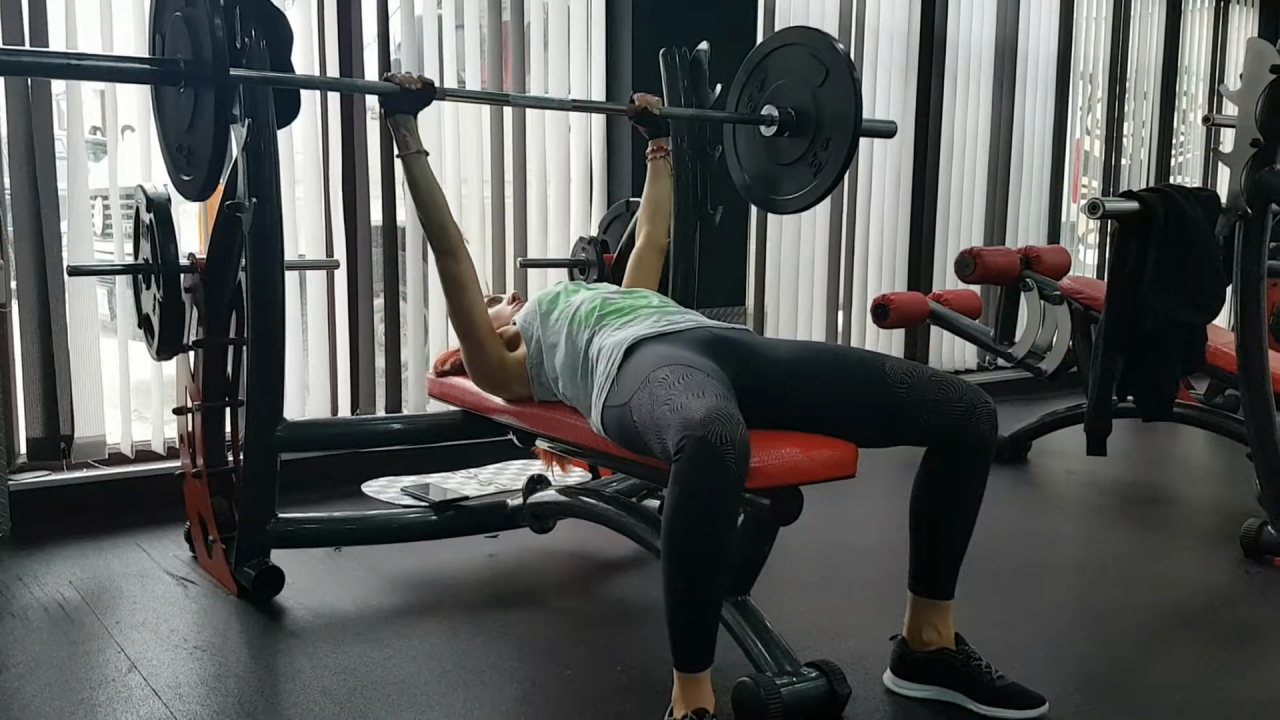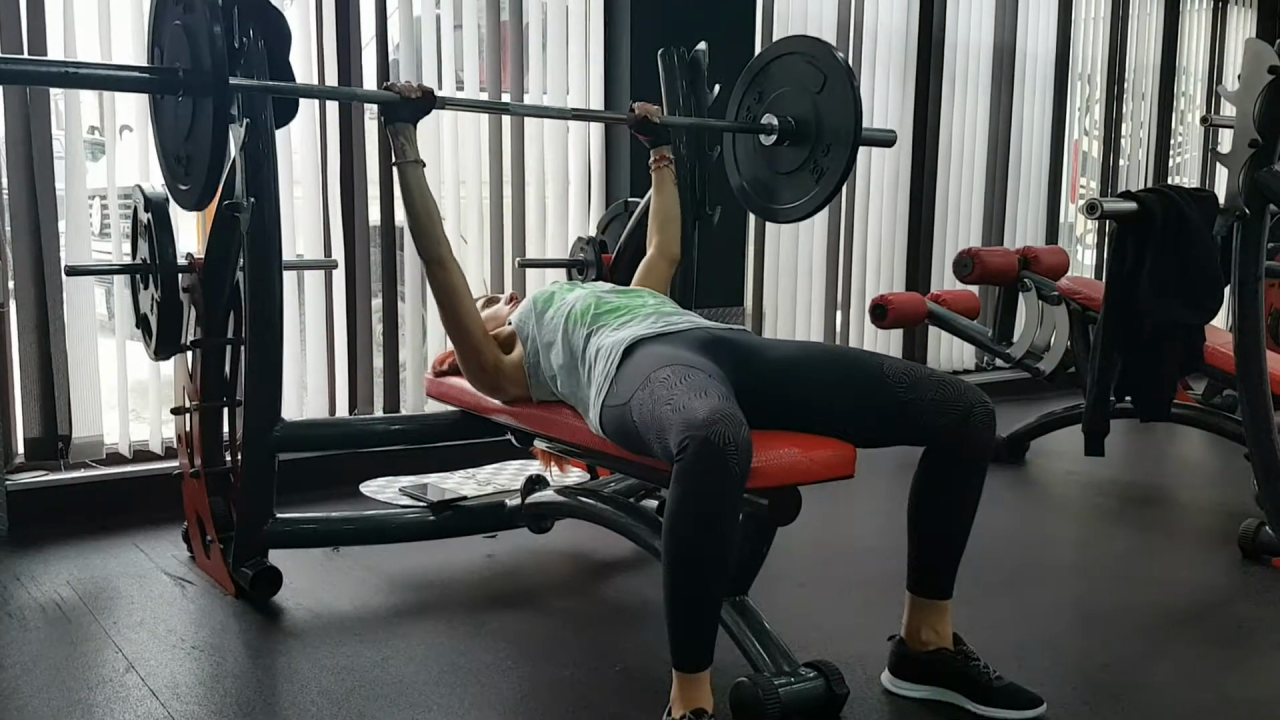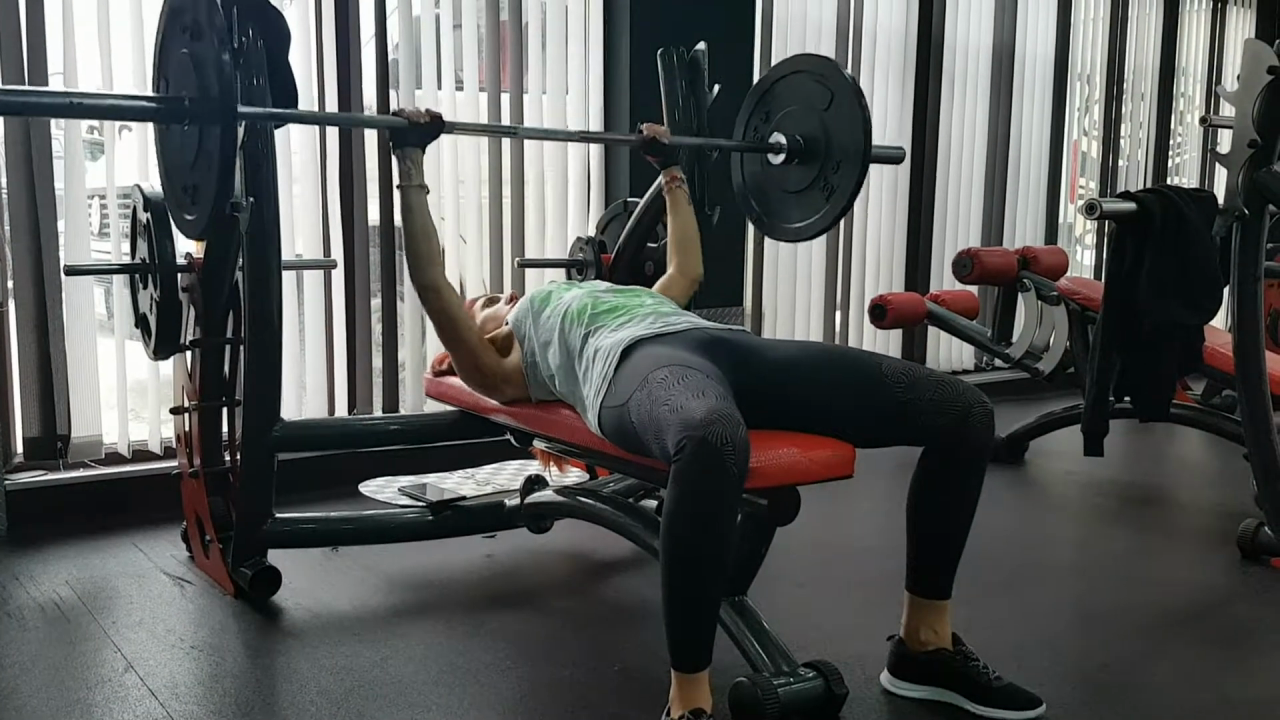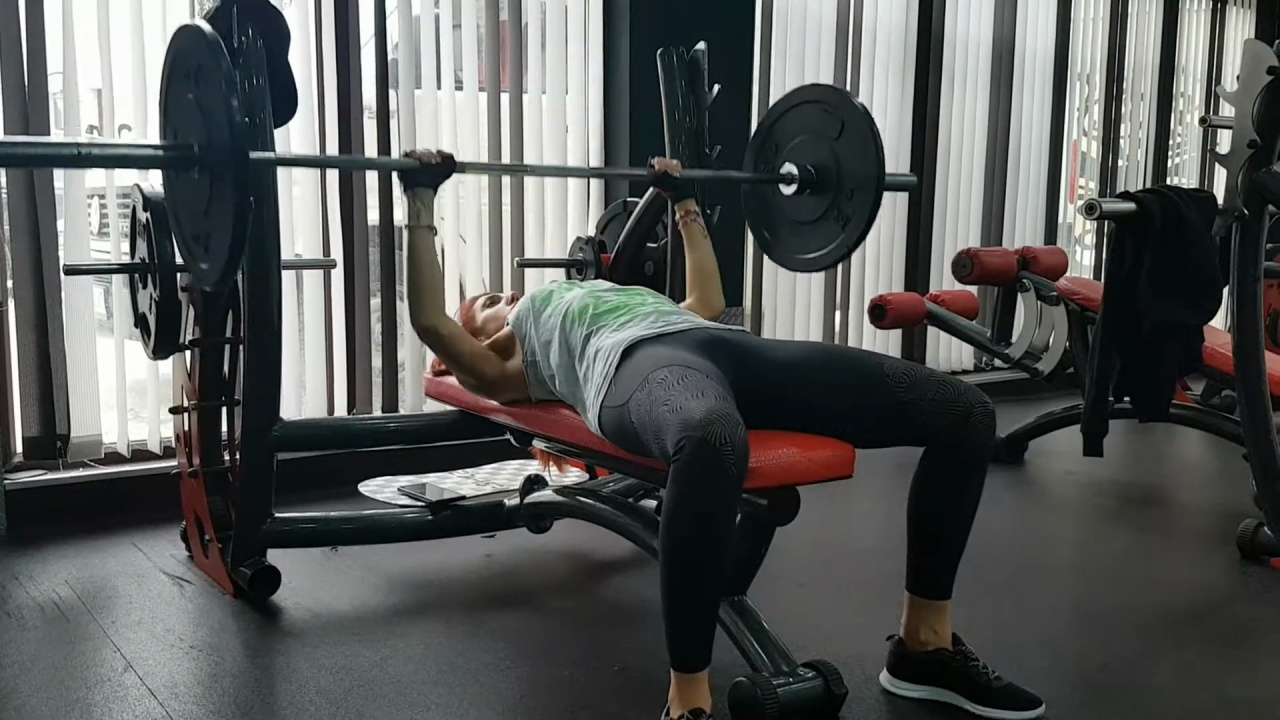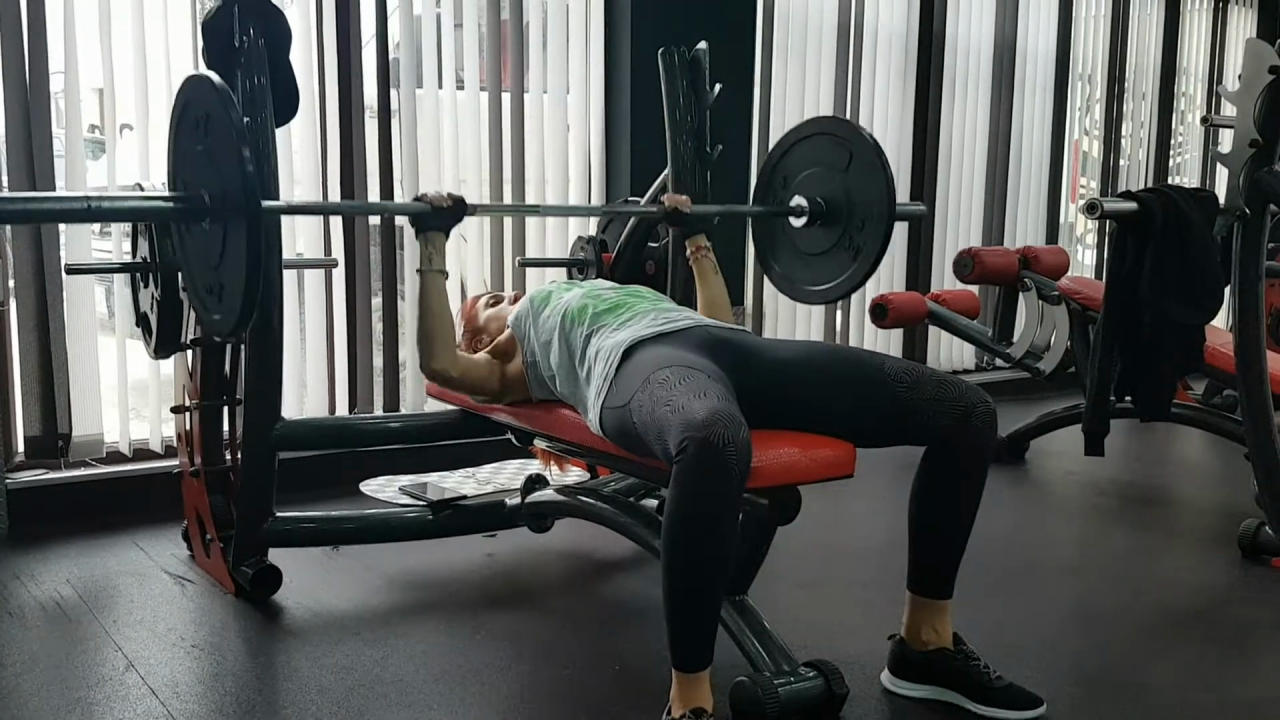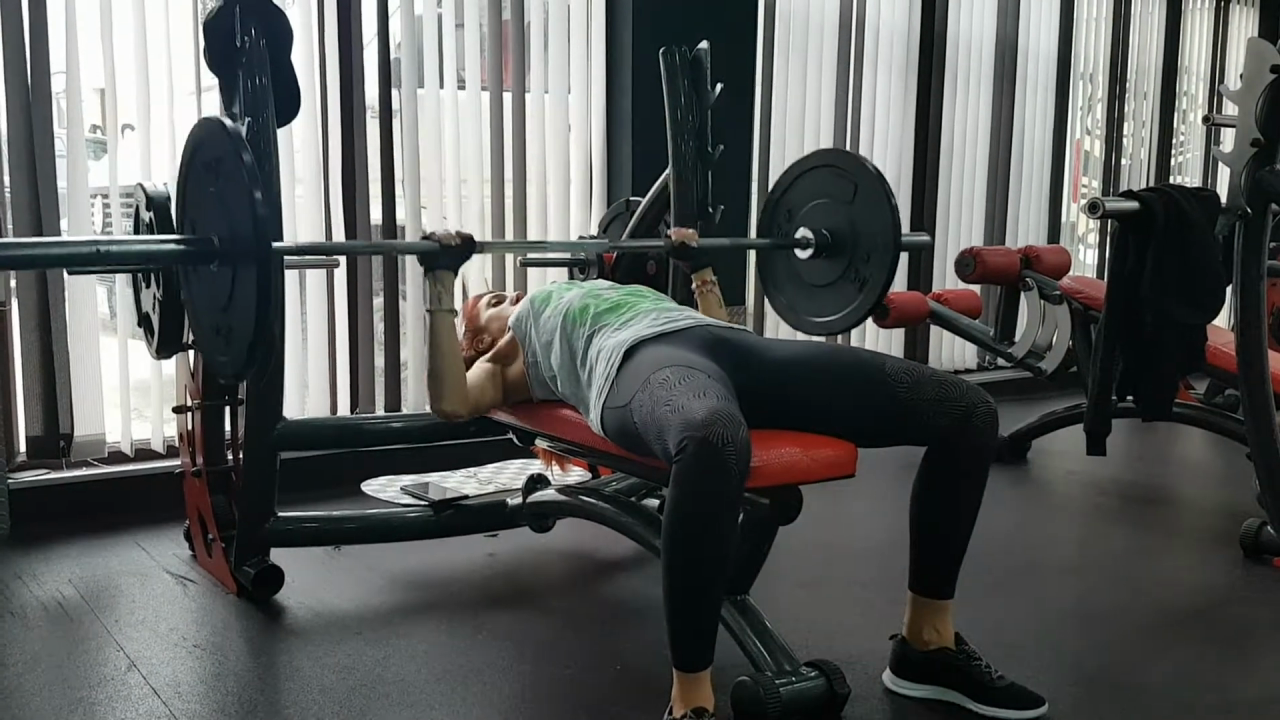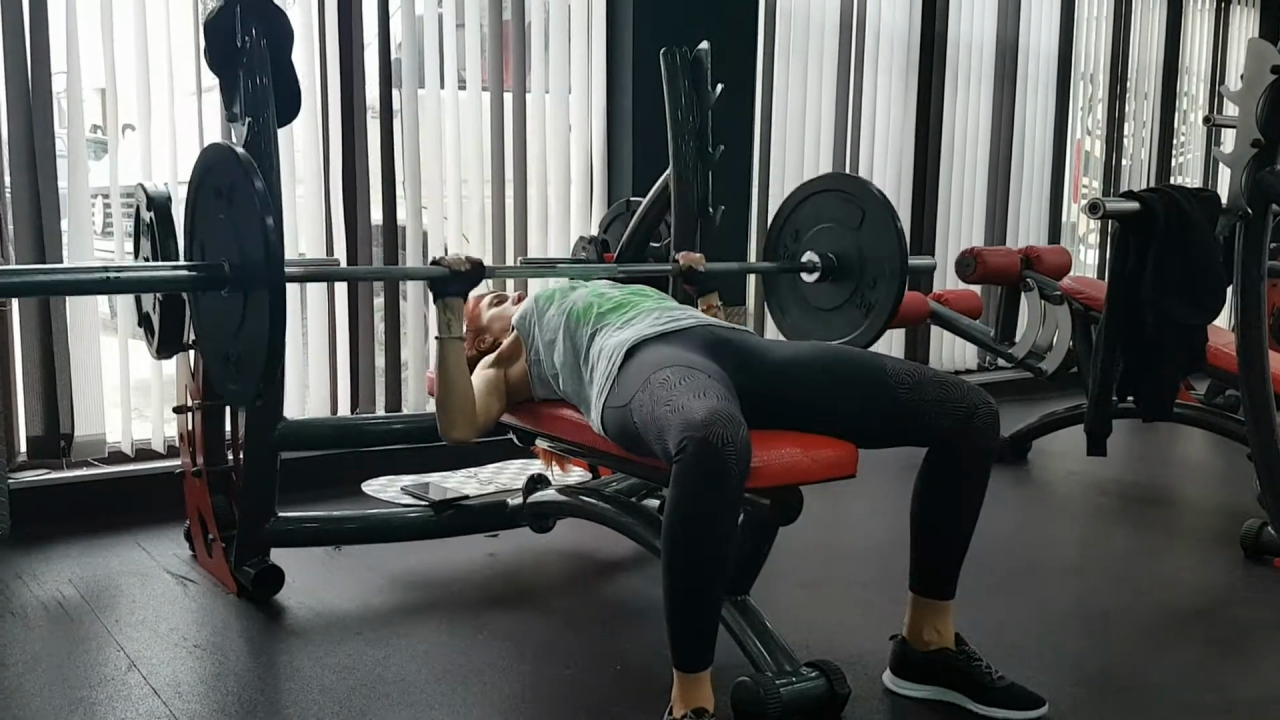
dt=0.2s
person 1, frame 1
left shoulder: (604, 309)
right shoulder: (506, 368)
left elbow: (652, 240)
right elbow: (450, 252)
left wrist: (658, 143)
right wrist: (406, 130)
left hip: (728, 346)
left knee: (966, 413)
right knee: (712, 441)
left ankle: (927, 646)
person 1, frame 2
left shoulder: (608, 307)
right shoulder: (504, 370)
left elbow: (664, 251)
right elbow: (439, 261)
left wrist: (660, 151)
right wrist: (404, 139)
left hip: (727, 346)
right hip: (643, 365)
left knee: (963, 413)
right knee: (715, 440)
left ankle: (926, 645)
person 1, frame 3
left shoulder: (595, 306)
right shoulder: (502, 370)
left elbow: (686, 271)
right elbow: (432, 286)
left wrist: (671, 169)
right wrist: (410, 164)
left knee: (962, 412)
right knee: (712, 441)
left ankle: (924, 646)
person 1, frame 4
left shoulder: (588, 307)
right shoulder: (501, 369)
left elbow: (708, 302)
right elbow: (429, 320)
left wrist: (684, 202)
right wrist: (420, 200)
left hip: (725, 348)
left knee: (963, 412)
right knee: (710, 440)
left ankle: (924, 646)
person 1, frame 5
left shoulder: (595, 299)
right shoulder: (505, 367)
left elbow: (720, 322)
right elbow: (441, 364)
left wrist: (694, 236)
right wrist: (433, 243)
left hip: (722, 350)
left knee: (965, 413)
right knee: (713, 440)
left ankle: (925, 646)
person 1, frame 6
left shoulder: (592, 301)
right shoulder: (506, 363)
right elbow: (450, 400)
left wrist: (701, 267)
right wrist: (441, 281)
left knee: (966, 413)
right knee: (713, 441)
left ankle: (927, 645)
person 1, frame 7
left shoulder: (604, 300)
right shoulder: (505, 362)
right elbow: (458, 426)
left wrist: (705, 288)
right wrist: (449, 306)
left knee: (967, 413)
right knee: (713, 441)
left ankle: (927, 645)
